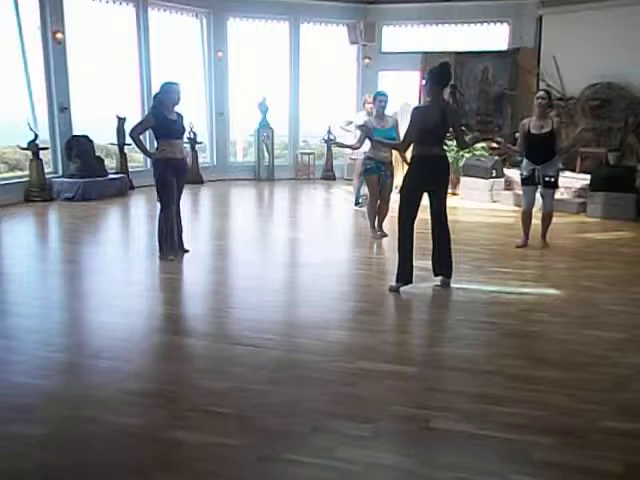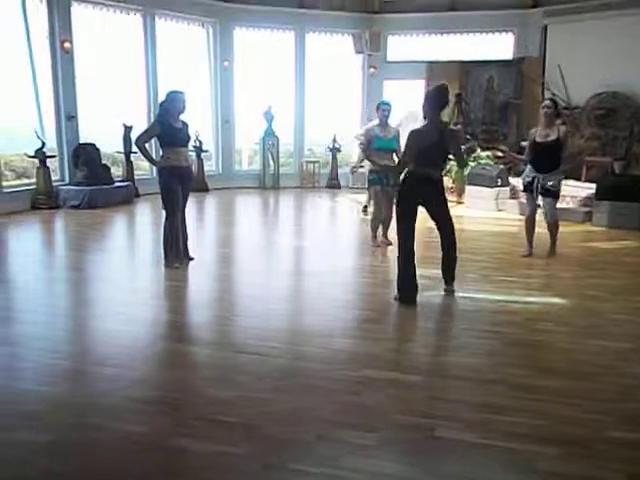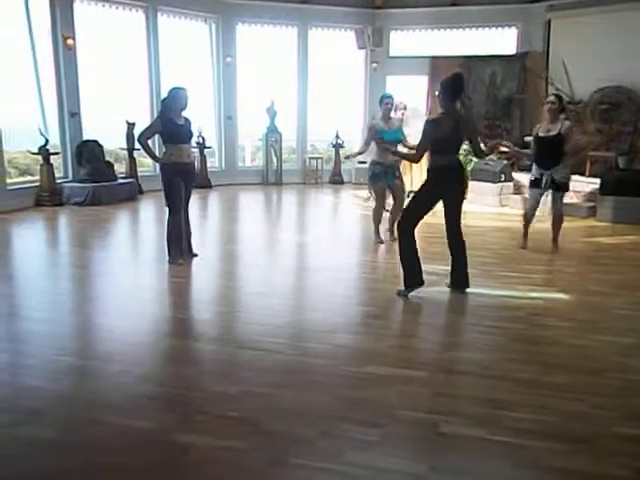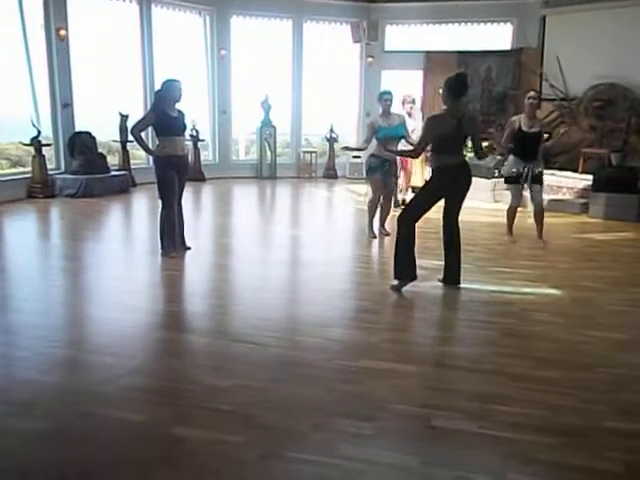
dt=0.5s
person 1, frame 1
left shoulder: (420, 111)
right shoulder: (452, 112)
left elbow: (404, 146)
right elbow: (462, 145)
left wrist: (375, 139)
right wrist: (476, 141)
left hip: (420, 167)
right hip: (441, 167)
left knee: (405, 221)
right knee: (439, 218)
left ankle: (403, 277)
right ankle: (445, 273)
person 1, frame 2
left shoulder: (417, 134)
right shoulder: (452, 134)
left elbow: (400, 168)
right elbow: (461, 164)
left hip: (412, 187)
right hip: (434, 189)
left knee: (406, 240)
right knee: (447, 233)
left ankle: (407, 293)
right ankle: (449, 282)
person 1, frame 3
left shoulder: (433, 124)
right shoulder: (467, 122)
left elbow: (416, 157)
right elbow: (479, 154)
left wrist: (390, 151)
right wrist: (492, 149)
left hip: (436, 179)
right hip: (456, 177)
left knee: (406, 224)
right knee: (454, 227)
left ankle: (412, 280)
right ankle: (459, 280)
person 1, frame 4
left shoulder: (435, 120)
right shoulder: (471, 121)
left elbow: (416, 153)
right elbow: (479, 154)
left wrist: (388, 149)
left hip: (442, 177)
right hip: (462, 175)
left knee: (406, 219)
right knee: (451, 222)
left ankle: (405, 274)
right ankle: (451, 276)
person 2, frame 1
left shoulder: (179, 117)
right shoulder: (155, 116)
right elbow: (134, 133)
left wrist: (183, 153)
right wrist: (149, 154)
left hip: (181, 163)
right hip: (164, 164)
left knee: (176, 204)
right knee: (167, 206)
left ankle: (177, 245)
right ankle: (166, 249)
person 2, frame 2
left shoulder: (184, 125)
right shoulder: (161, 124)
right elbow: (139, 141)
left wrist: (188, 161)
right wrist: (154, 162)
left hip: (186, 171)
right hip: (169, 172)
left knee: (181, 212)
right knee: (172, 213)
left ankle: (183, 252)
right ankle: (171, 257)
person 2, frame 3
left shoulder: (186, 121)
right shoulder: (163, 121)
right elbow: (142, 138)
left wrist: (191, 157)
right wrist: (157, 158)
left hip: (189, 167)
right hip: (172, 168)
left knee: (184, 209)
right knee: (175, 210)
left ankle: (186, 249)
right ankle: (175, 253)
person 2, frame 4
left shoulder: (180, 114)
right shoulder: (157, 113)
right elbow: (135, 130)
left wrist: (184, 149)
right wrist: (150, 151)
left hip: (182, 160)
right hip: (165, 161)
left knee: (177, 201)
right knee: (168, 203)
left ankle: (179, 242)
right ankle: (168, 246)
person 3, frame 1
left shoulder: (554, 123)
right shoulder: (525, 124)
left elbow: (558, 148)
right elbow: (520, 150)
right wrist: (504, 145)
left hip: (549, 167)
right hip: (530, 167)
left knee: (548, 207)
right knee: (527, 205)
left ankle: (543, 237)
right ankle: (525, 237)
person 3, frame 2
left shoulder: (562, 131)
right shoulder: (533, 132)
left elbow: (565, 156)
right elbow: (527, 158)
right wrist: (510, 155)
left hip: (551, 177)
right hip: (533, 175)
left knee: (551, 215)
right knee: (530, 212)
left ankle: (553, 245)
right ankle: (529, 247)
person 3, frame 3
left shoulder: (566, 126)
right shoulder: (538, 127)
left elbow: (567, 151)
right elbow: (534, 153)
right wrist: (514, 149)
left hip: (558, 171)
right hip: (539, 171)
left knee: (557, 208)
right knee: (531, 207)
left ankle: (554, 241)
right ankle: (524, 235)
person 3, frame 4
left shoulder: (540, 124)
right shoulder: (514, 121)
left elbow: (540, 148)
right elbow: (504, 145)
left hip: (534, 165)
right hip: (516, 164)
left knee: (538, 201)
right knee: (516, 202)
left ankle: (540, 235)
right ankle: (509, 232)
person 4, frame 1
left shoulder: (393, 121)
right shoulder: (368, 123)
right elbow: (359, 144)
right wrist: (347, 146)
left hip: (388, 164)
right hip: (371, 162)
left knee: (385, 198)
right knee: (374, 197)
left ankle: (380, 227)
right ankle: (372, 228)
person 4, frame 2
left shoulder: (395, 132)
right shoulder: (370, 131)
left elbow: (398, 153)
right elbow: (364, 152)
right wrist: (357, 163)
left hip: (391, 173)
right hip: (375, 173)
left knee: (389, 207)
right knee: (378, 208)
left ankle: (384, 235)
right ankle: (374, 237)
person 4, frame 3
left shoulder: (398, 122)
right shoulder: (374, 125)
left elbow: (404, 142)
right elbow: (366, 145)
right wrist: (355, 154)
left hip: (394, 166)
right hip: (377, 166)
left knee: (399, 199)
right knee: (380, 202)
left ankle: (391, 229)
right ankle: (376, 233)
person 4, frame 4
left shoulder: (400, 118)
right shoulder: (374, 122)
left elbow: (407, 138)
right elbow: (366, 143)
right wrist: (354, 148)
left hip: (392, 162)
right hip: (376, 160)
left knee: (388, 196)
right knee: (376, 195)
left ankle: (382, 225)
right ankle: (370, 227)
